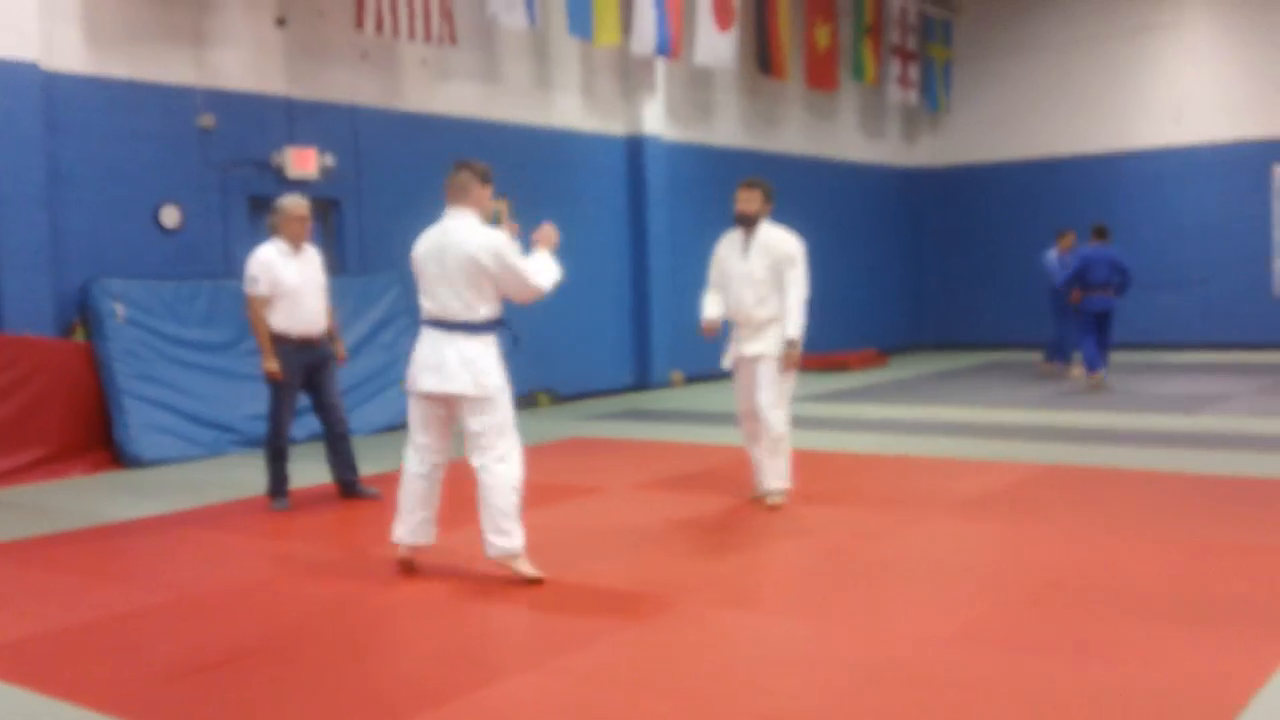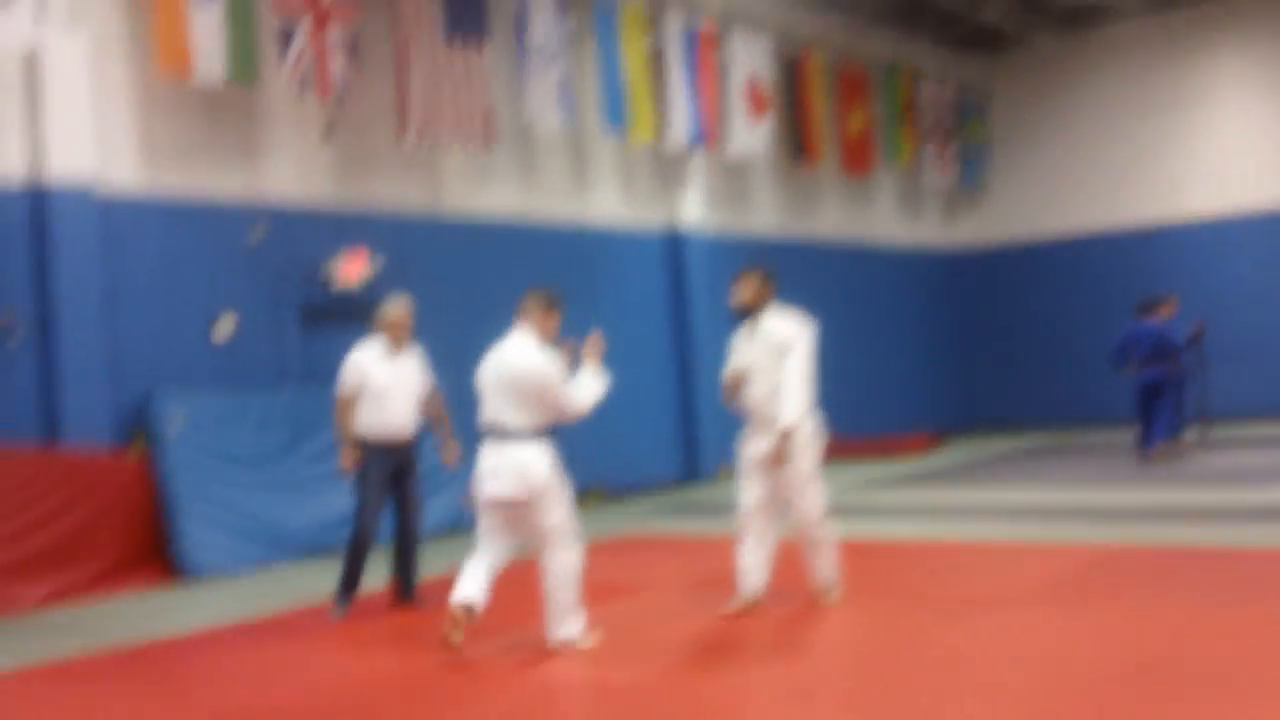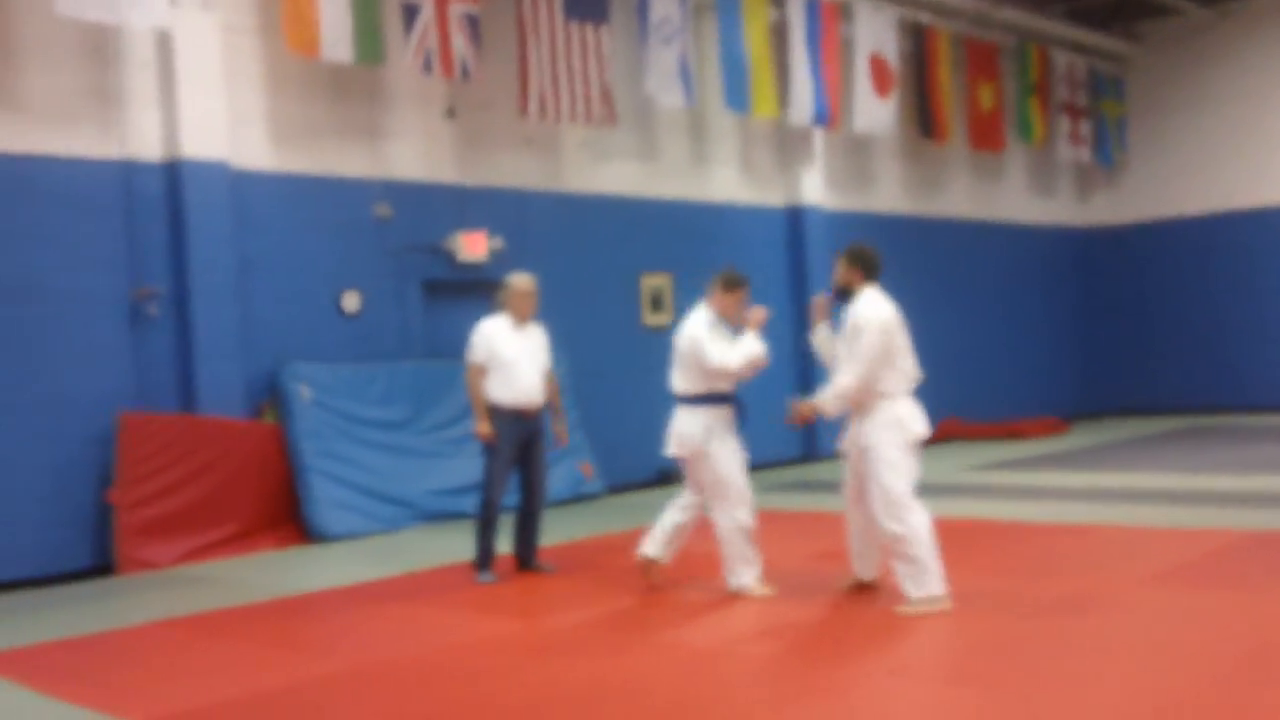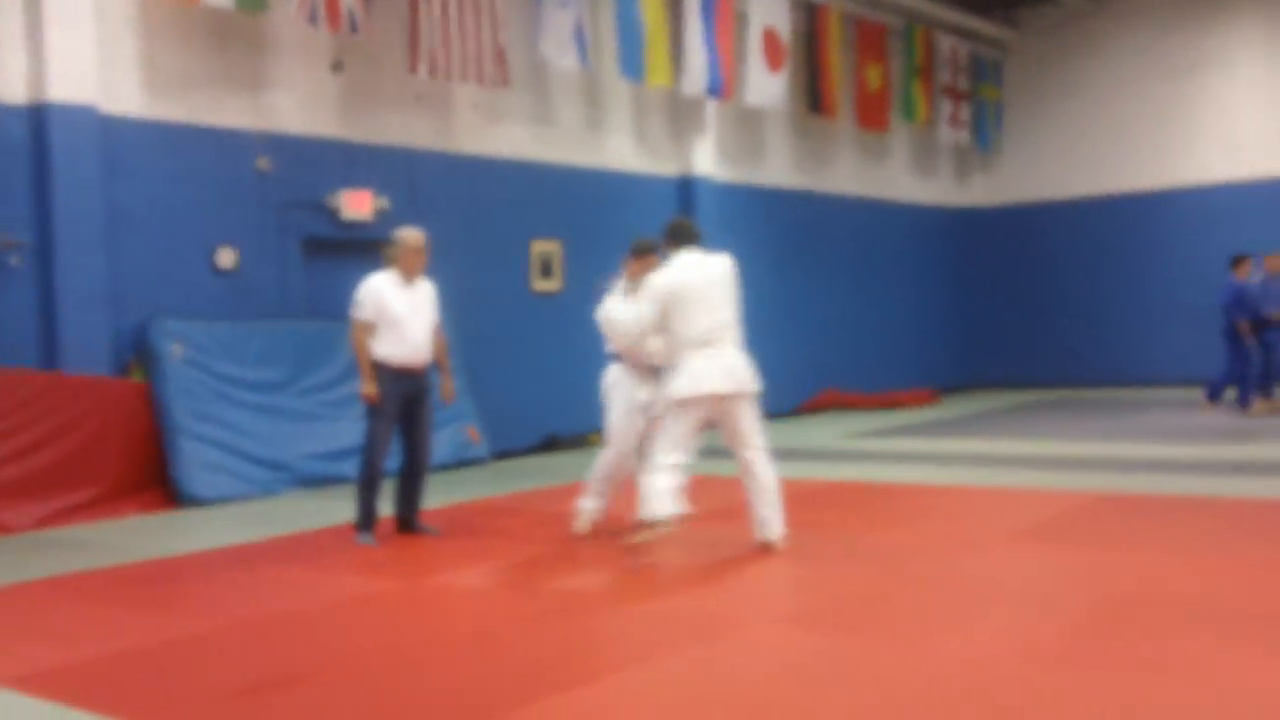
dt=0.7s
person 1, frame 1
left shoulder: (424, 242)
right shoulder: (487, 239)
right elbow: (527, 287)
right wrist: (543, 251)
left hip: (430, 352)
right hip: (472, 357)
left knee: (423, 452)
right knee: (497, 455)
left ankle: (409, 541)
right ankle: (507, 549)
person 1, frame 2
left shoulder: (493, 356)
right shoulder: (537, 359)
right elbow: (571, 406)
left wrist: (559, 364)
right wrist: (590, 365)
left hip: (494, 459)
right hip: (531, 462)
left knee: (493, 543)
right knee: (560, 547)
left ankle: (464, 605)
right ankle: (567, 631)
person 1, frame 3
left shoulder: (710, 325)
right shoulder: (699, 328)
left elbow: (734, 364)
right elbow: (730, 365)
left wrist: (750, 333)
right wrist: (752, 333)
left hip: (702, 421)
right hip: (705, 424)
left knee: (696, 497)
right knee: (734, 500)
left ankle: (652, 553)
right ankle: (744, 579)
person 1, frame 4
right shoulder: (616, 301)
right elbow: (634, 344)
left hip: (655, 379)
right hip: (625, 379)
right knee: (621, 448)
right ankle: (590, 507)
person 2, frame 1
left shoulder: (784, 242)
right shoulder: (726, 244)
left elbow: (795, 295)
right elbow: (716, 289)
left wrist: (792, 342)
right wrist: (711, 317)
left hip: (775, 338)
right hip: (742, 338)
left knee: (770, 411)
right knee: (749, 414)
left ankle: (776, 486)
right ankle: (766, 481)
person 2, frame 2
left shoulder: (792, 329)
right shoulder: (741, 337)
left elbow: (796, 384)
right elbow: (738, 390)
left wrist: (785, 433)
right wrist: (731, 388)
left hip: (793, 433)
right hip: (758, 432)
left knee: (807, 510)
right knee: (754, 511)
left ankle: (827, 580)
right ankle: (750, 590)
person 2, frame 3
left shoulder: (871, 312)
right shoulder: (863, 310)
left elbow: (856, 375)
right elbow: (839, 360)
left wrist: (816, 406)
right wrist: (820, 326)
left hip: (888, 421)
right hip: (868, 420)
left knee: (895, 507)
right knee: (858, 500)
left ankle: (931, 593)
right ankle: (864, 573)
person 2, frame 4
left shoulder: (662, 279)
right shoulder: (726, 264)
left elbow: (640, 328)
left hip: (693, 372)
right hip: (734, 367)
left knee: (668, 454)
right knee: (753, 452)
left ankle: (658, 517)
right ankle: (772, 532)
person 3, frame 1
left shoulder: (313, 254)
right shoulder: (264, 257)
right elbow: (256, 310)
left wrist: (336, 341)
right wrist: (268, 355)
left hip: (318, 347)
right hip: (286, 349)
left knee: (335, 417)
right knee: (281, 424)
left ankle: (349, 483)
right ankle: (278, 492)
person 3, frame 2
left shoulder: (415, 357)
right shoulder: (360, 358)
left elbow: (431, 400)
right elbow: (344, 406)
left wrist: (447, 439)
right wrist: (348, 450)
left hip: (405, 450)
right hip: (373, 451)
left knee: (410, 523)
right knee: (366, 524)
left ankle: (406, 590)
right ankle: (346, 593)
person 3, frame 3
left shoulder: (539, 332)
right shoulder: (488, 329)
left elbow: (548, 379)
right elbow: (474, 376)
left wrist: (558, 419)
right wrist: (481, 419)
left hip: (533, 420)
right hip: (503, 420)
left knee: (534, 493)
right knee: (494, 493)
left ankle: (526, 557)
right ankle: (483, 564)
person 3, frame 4
left shoulder: (427, 287)
right shoulder: (375, 285)
left elbow: (436, 334)
right elbow: (359, 334)
left wrist: (446, 374)
right wrist: (367, 380)
left hip: (419, 380)
right hip: (388, 378)
left knee: (418, 454)
right knee: (376, 454)
left ankle: (408, 518)
right ankle: (365, 525)
